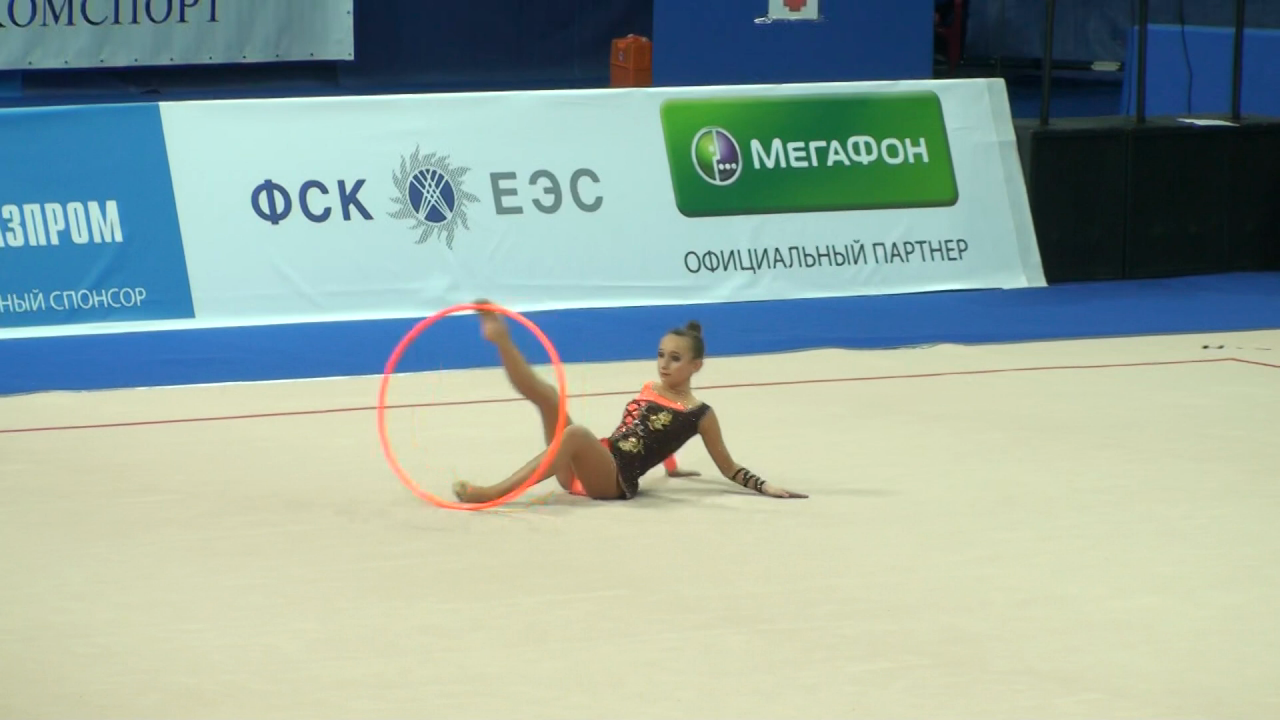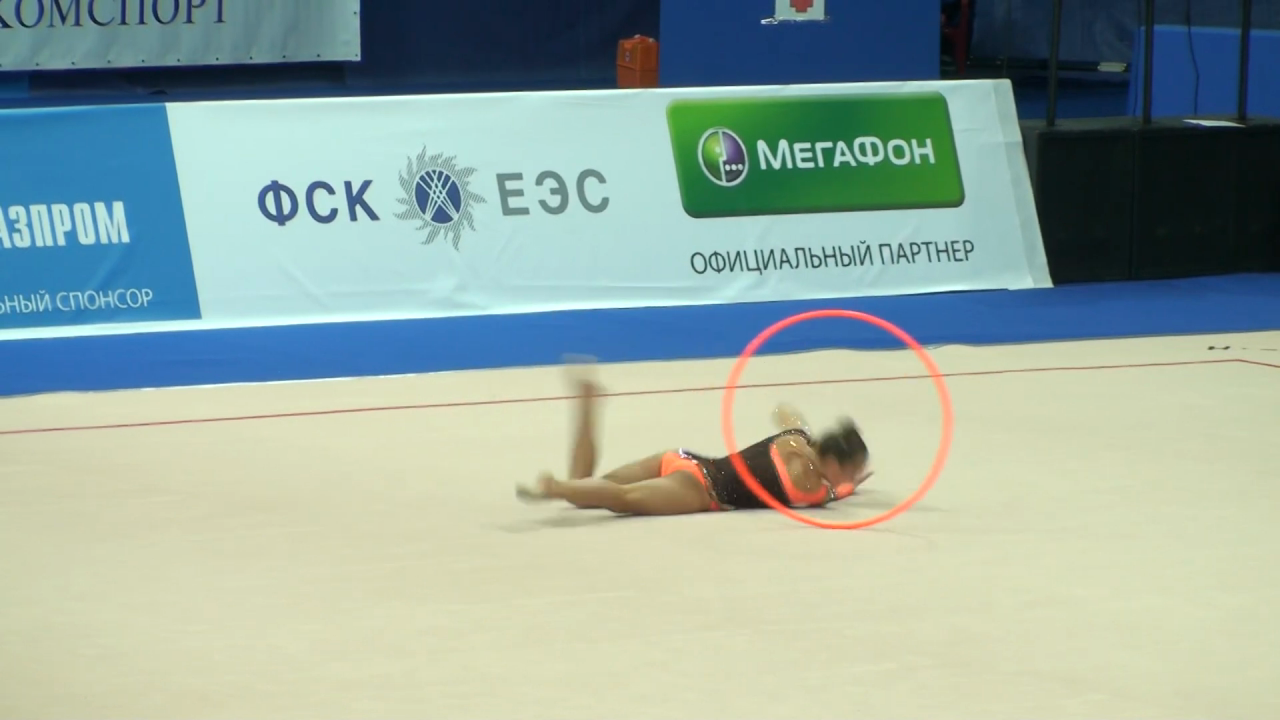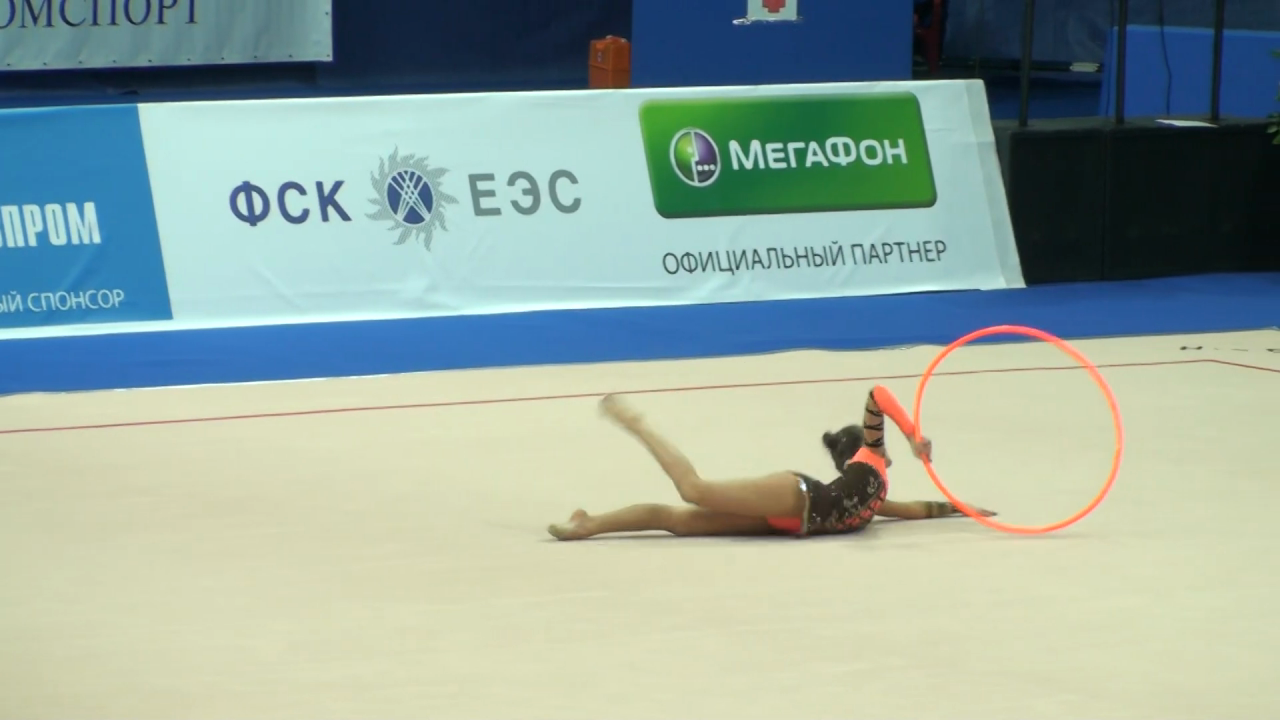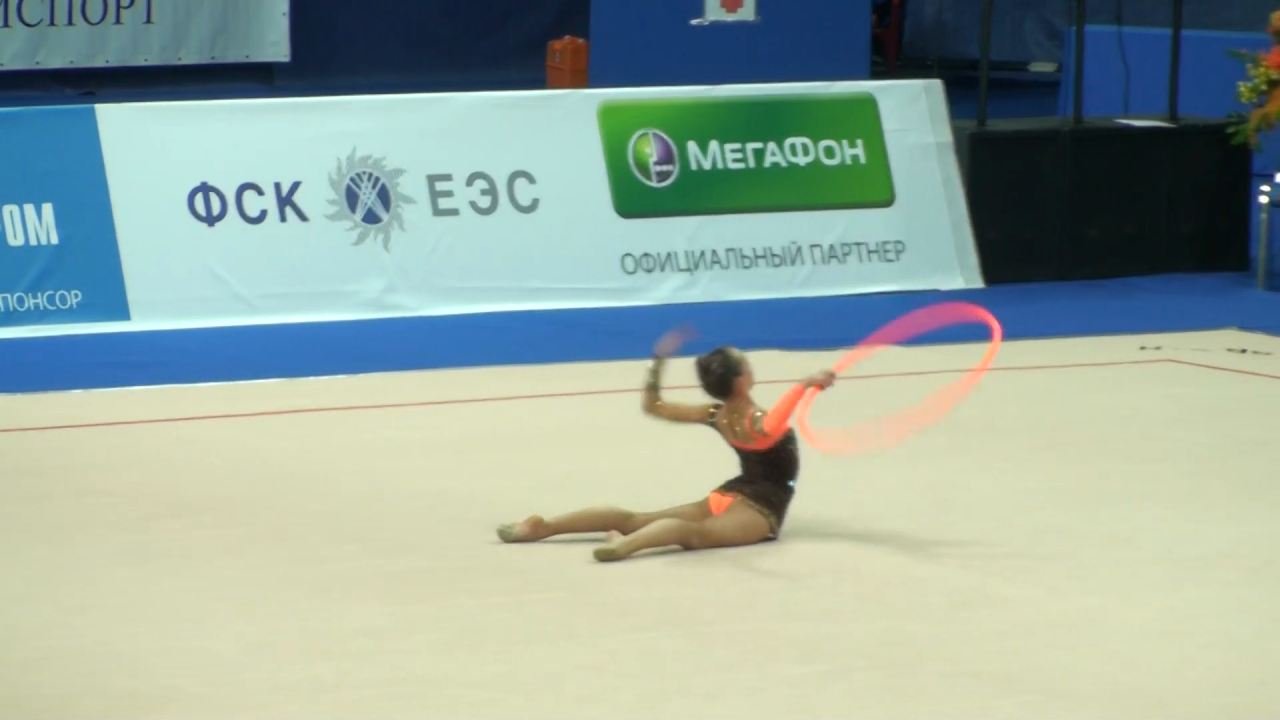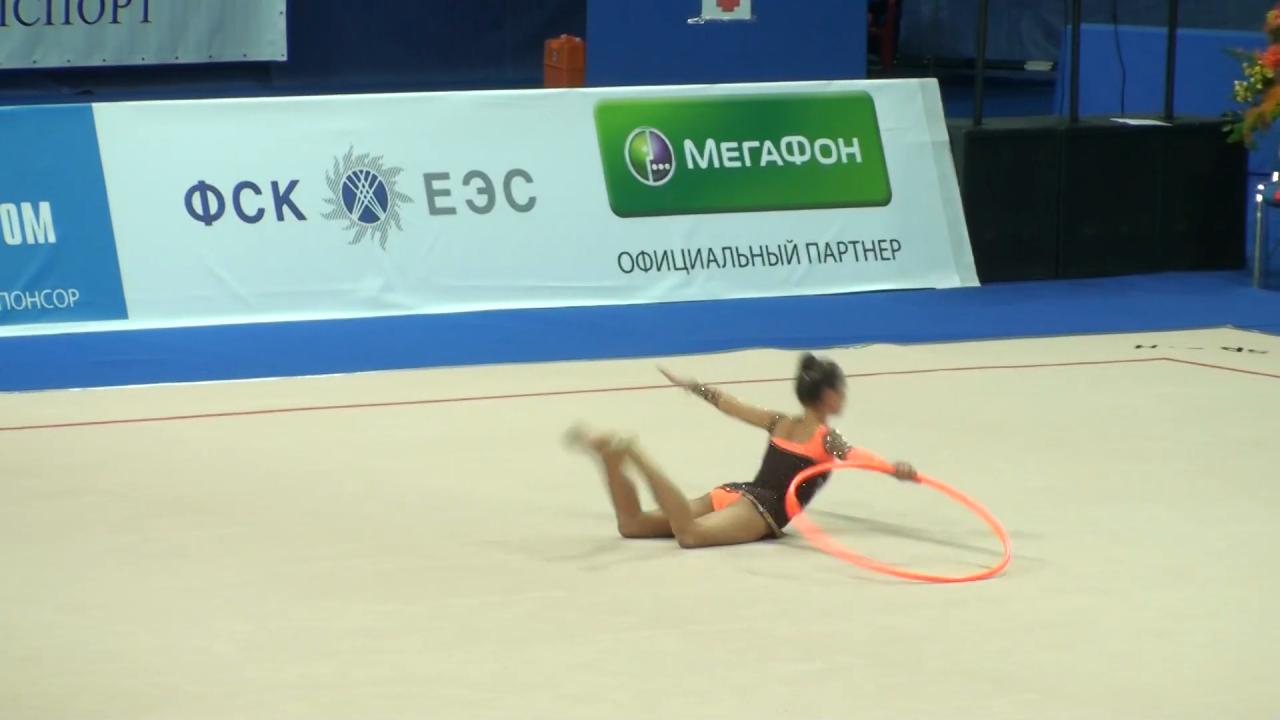
dt=0.7s
person 1, frame 1
left shoulder: (700, 413)
right shoulder: (647, 390)
left elbow: (732, 470)
left wrist: (768, 488)
left hip: (613, 480)
right hip: (580, 472)
left knee: (570, 432)
right knee: (546, 395)
left ankle: (489, 490)
person 1, frame 2
left shoulder: (794, 439)
left elbow: (785, 411)
left hip: (685, 464)
right hip: (699, 489)
left knee: (587, 489)
right ankle: (554, 485)
person 1, frame 3
left shoulder: (873, 499)
right shoulder: (870, 455)
left elbow: (907, 508)
right elbow: (877, 393)
left wrist: (951, 508)
right wrist: (911, 433)
left hip: (795, 515)
right hip: (797, 498)
left knee: (681, 518)
right knee: (694, 490)
left ankle: (589, 524)
right ankle: (632, 420)
person 1, frame 4
left shoulder: (715, 415)
right shoulder: (759, 420)
left elbow: (651, 406)
right elbow: (770, 429)
left wrist: (658, 362)
right wrist: (804, 384)
left hip: (725, 497)
left knee: (635, 518)
left ankle: (541, 526)
right ankle: (627, 544)
person 1, frame 5
left shoulder: (781, 423)
right shoulder: (825, 436)
left elbow: (730, 404)
right elbow: (850, 455)
left wrist: (692, 385)
right wrist: (896, 468)
left hip: (730, 496)
right hip: (755, 514)
